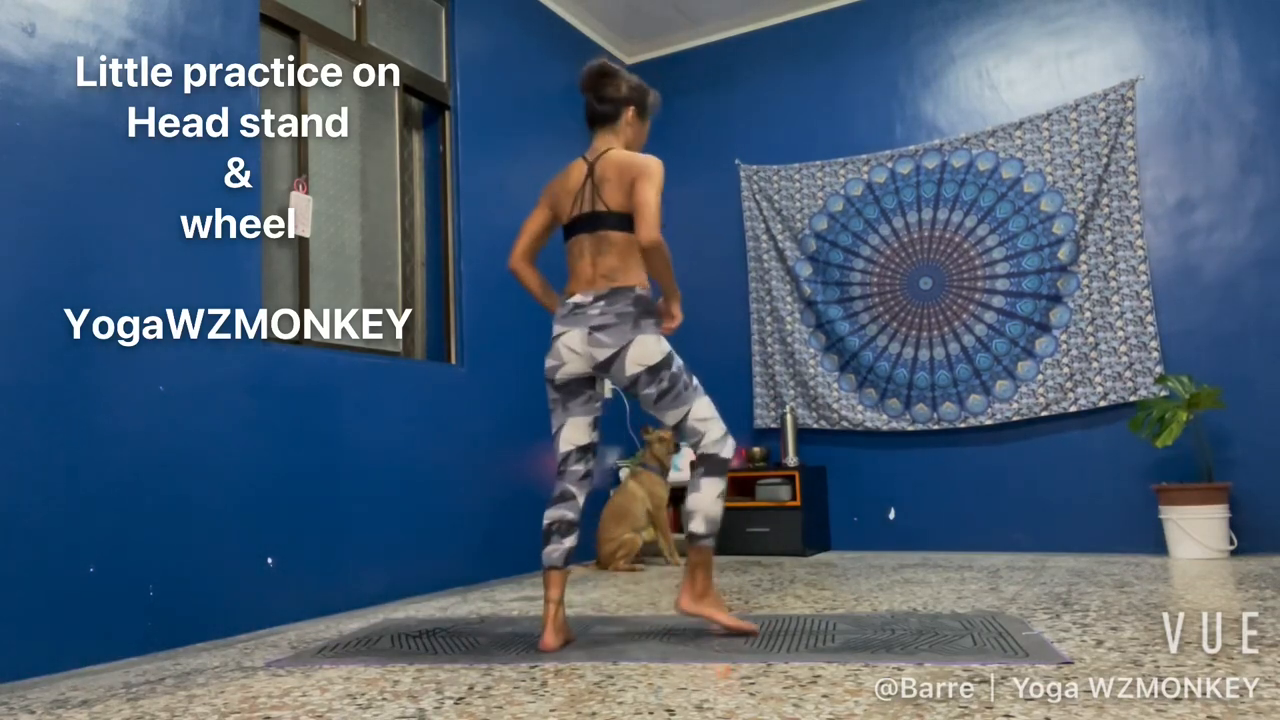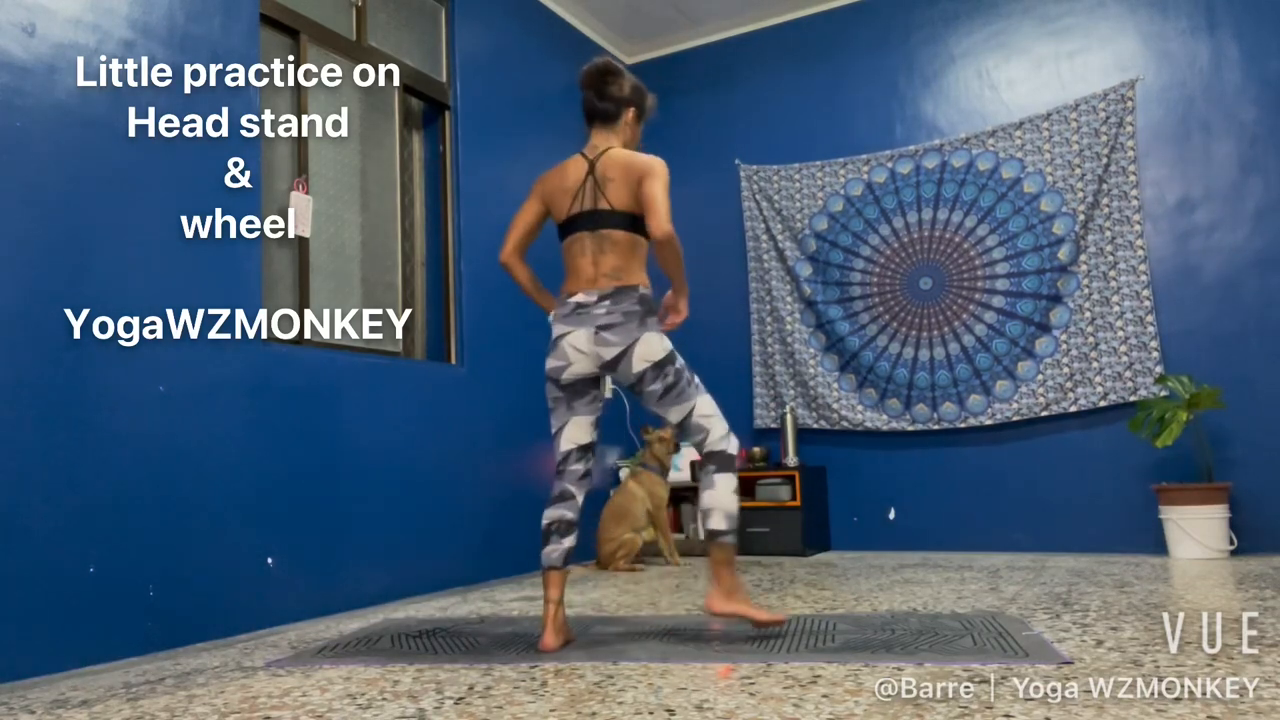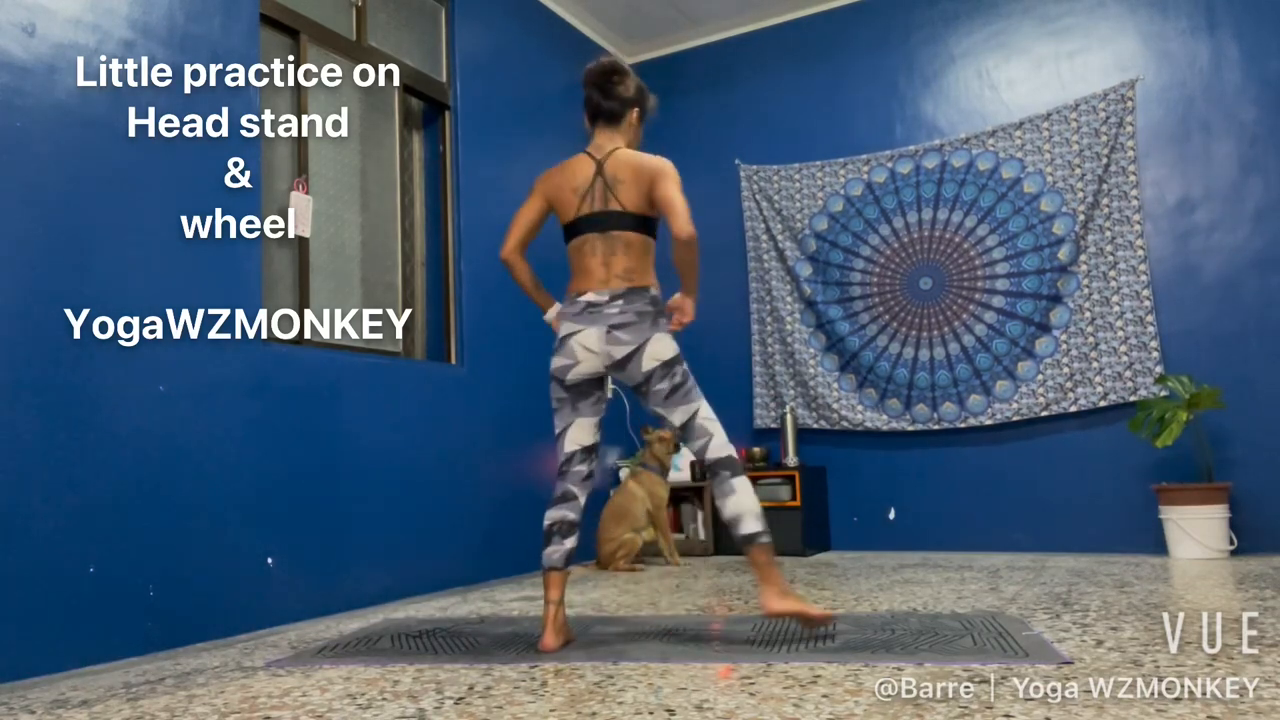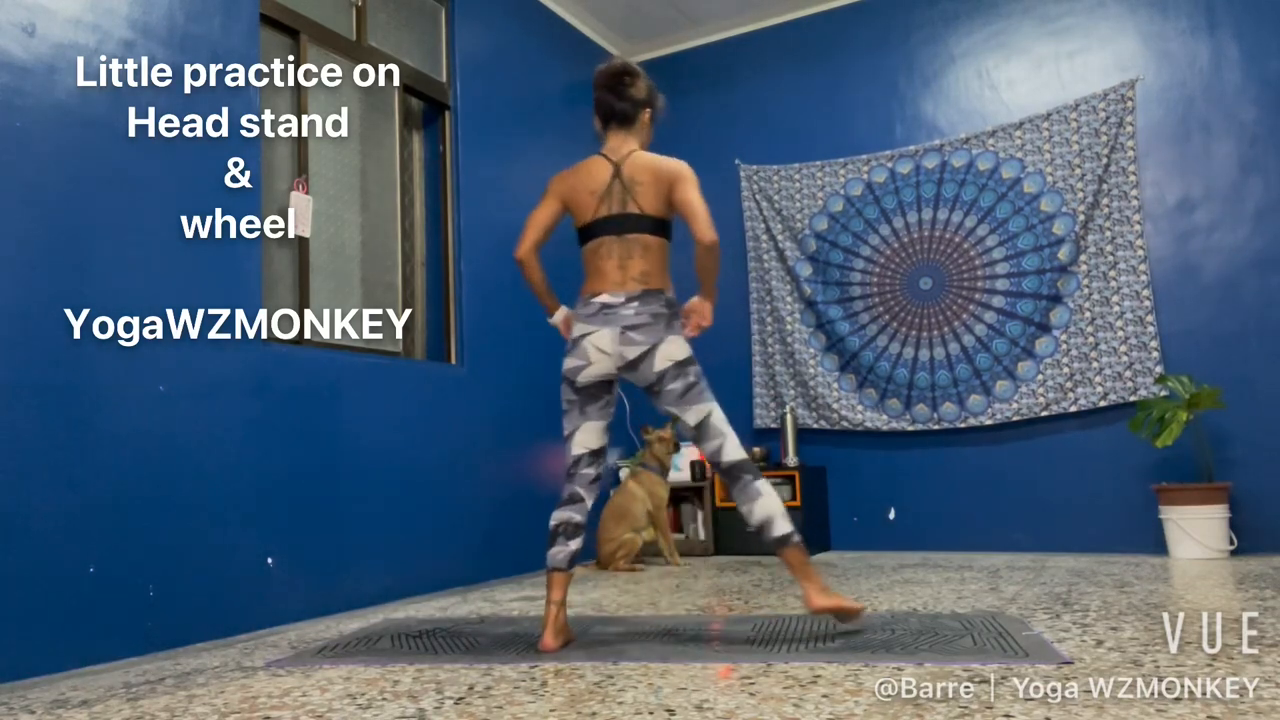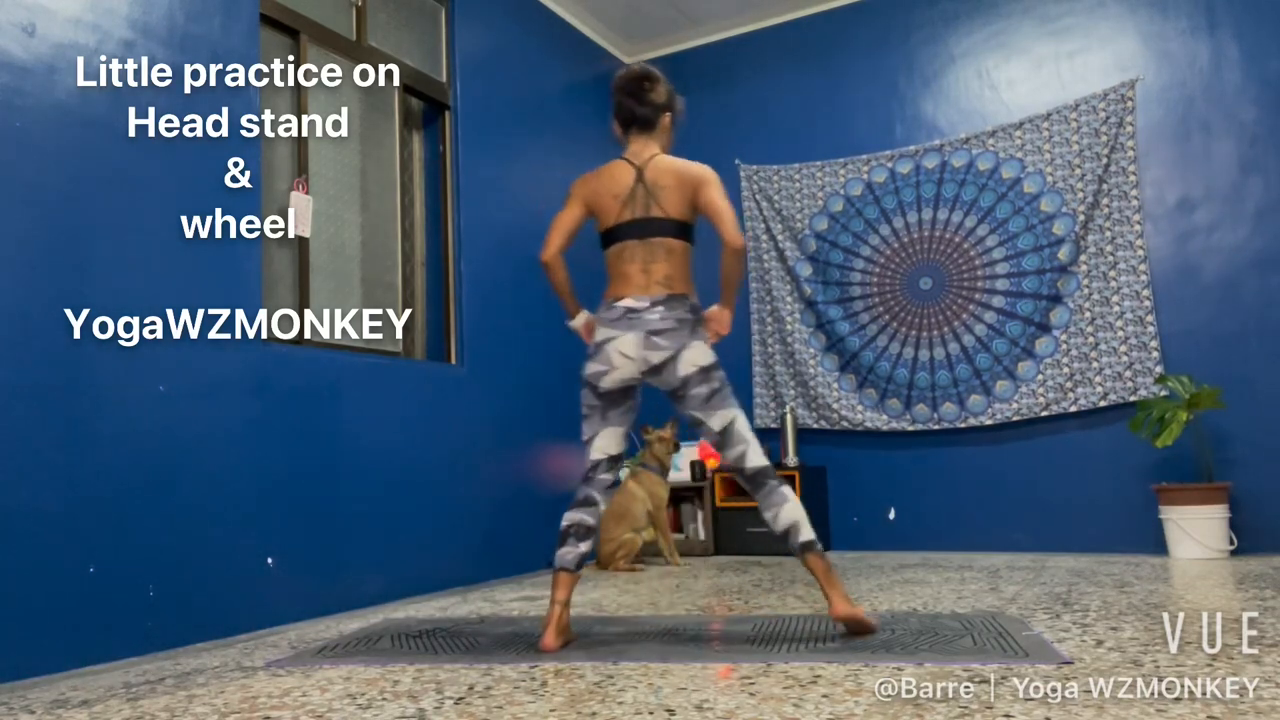
dt=0.1s
person 1, frame 1
left shoulder: (560, 181)
right shoulder: (641, 166)
left elbow: (519, 259)
right elbow: (649, 238)
right wrist: (671, 297)
left hip: (568, 331)
right hip: (624, 324)
left knee: (570, 475)
right knee: (714, 443)
left ankle: (553, 621)
right ankle: (697, 586)
person 1, frame 2
left shoulder: (552, 179)
right shoulder: (644, 165)
left elbow: (509, 254)
right elbow: (662, 232)
right wrist: (679, 292)
left hip: (570, 330)
right hip: (628, 322)
left knee: (569, 474)
right knee: (718, 442)
left ankle: (554, 621)
right ankle: (725, 585)
person 1, frame 3
left shoulder: (554, 178)
right shoulder: (653, 167)
left elbow: (509, 252)
right elbow: (684, 234)
left wrist: (550, 309)
right wrist: (688, 295)
left hip: (577, 329)
right hip: (638, 326)
left knee: (572, 475)
right knee: (718, 454)
left ankle: (552, 622)
right ankle: (773, 587)
person 1, frame 4
left shoulder: (569, 180)
right shoulder: (671, 170)
left elbow: (524, 253)
right elbow: (707, 239)
left wrist: (557, 313)
right wrist: (707, 299)
left hip: (590, 330)
right hip: (651, 327)
left knee: (580, 476)
right knee: (732, 458)
left ankle: (554, 622)
right ankle: (811, 585)
person 1, frame 5
left shoulder: (592, 184)
right shoulder: (695, 175)
left elbow: (550, 256)
right elbow: (735, 244)
left wrist: (579, 317)
right wrist: (726, 306)
left hip: (615, 334)
right hip: (678, 331)
left knee: (594, 478)
right knee: (755, 466)
left ankle: (555, 621)
right ankle: (836, 598)
